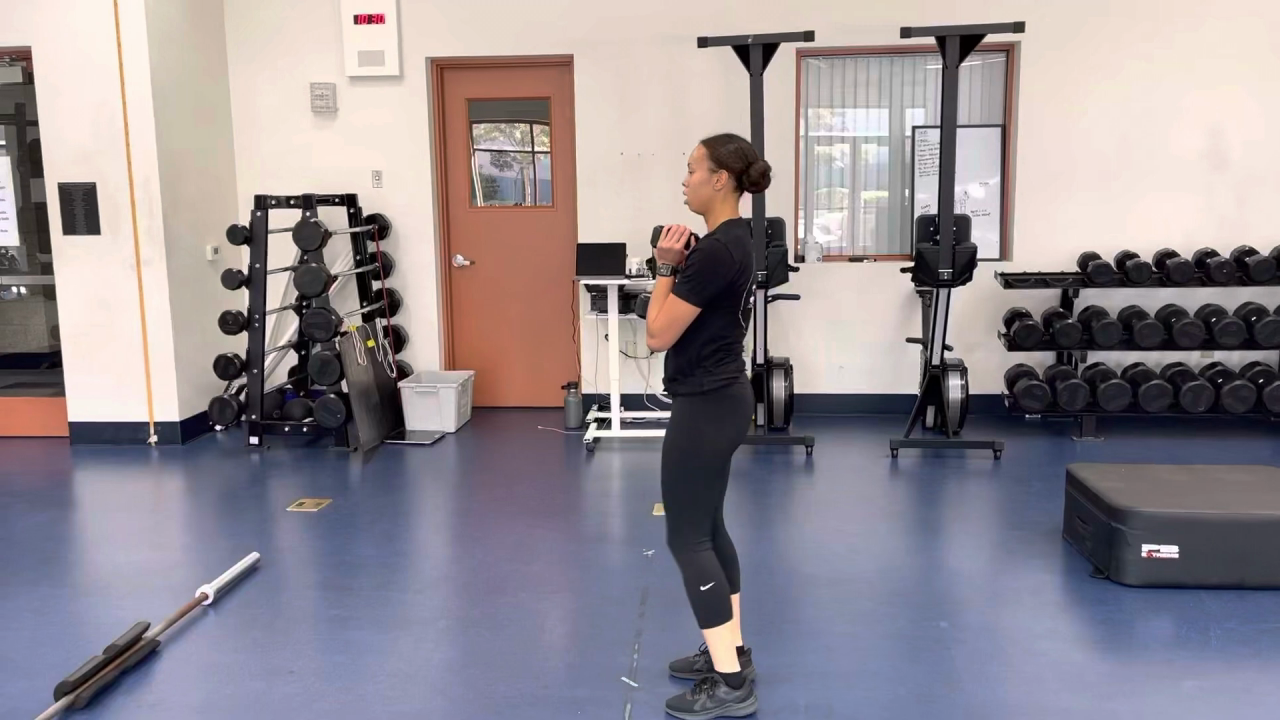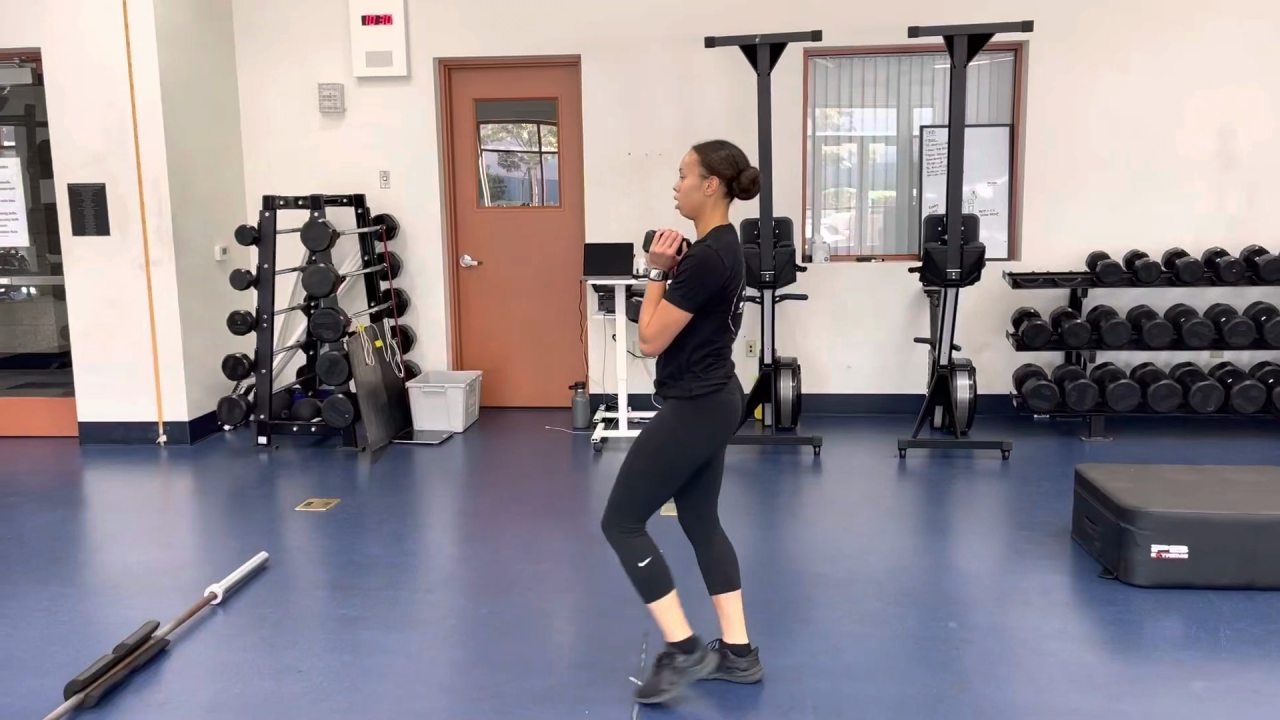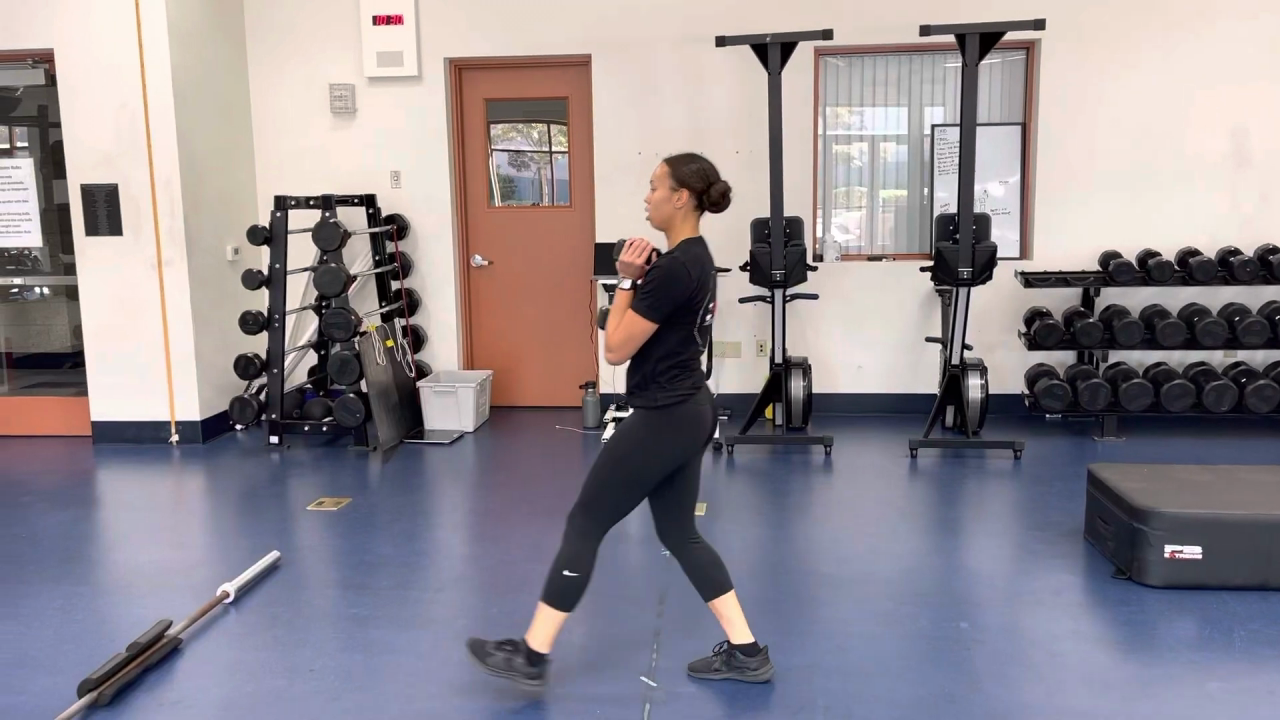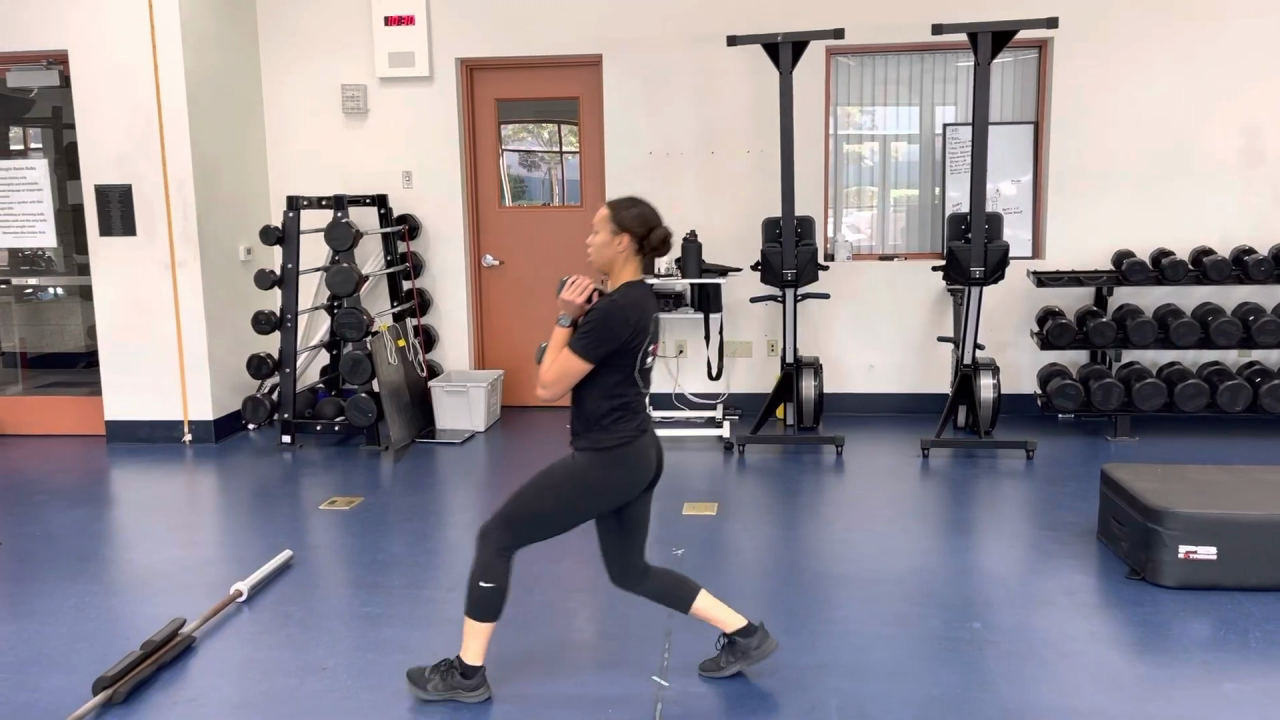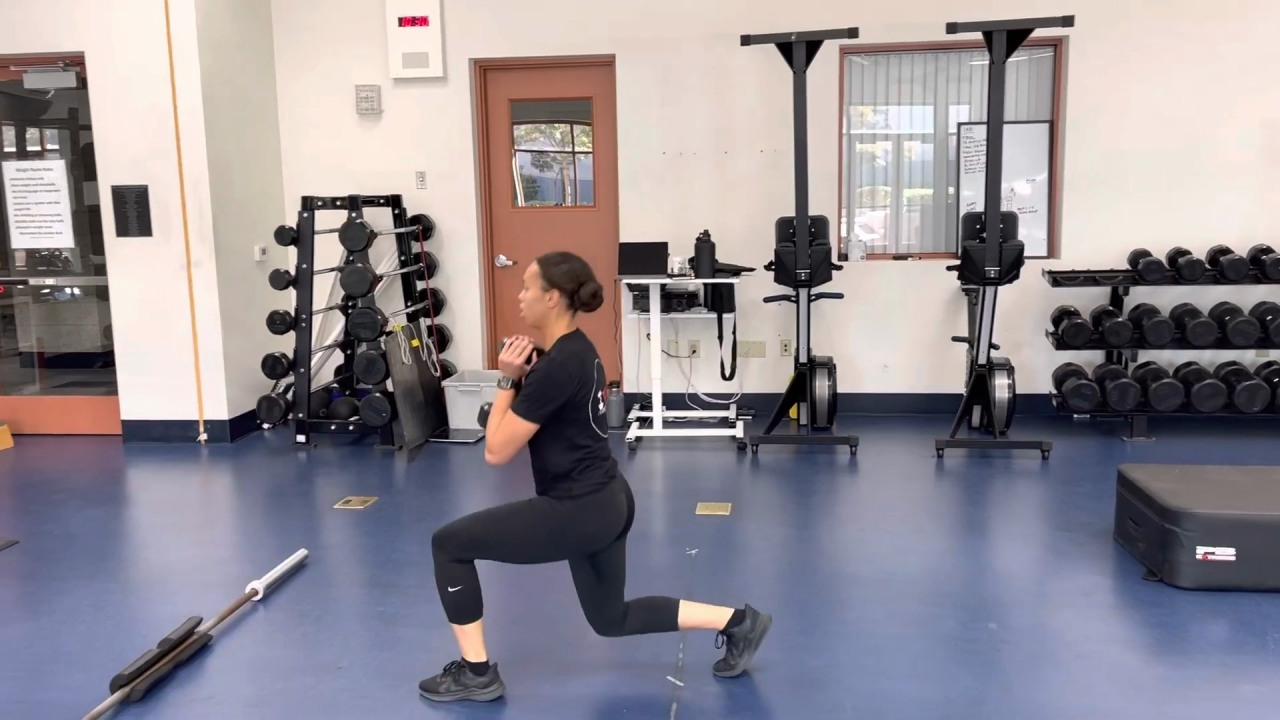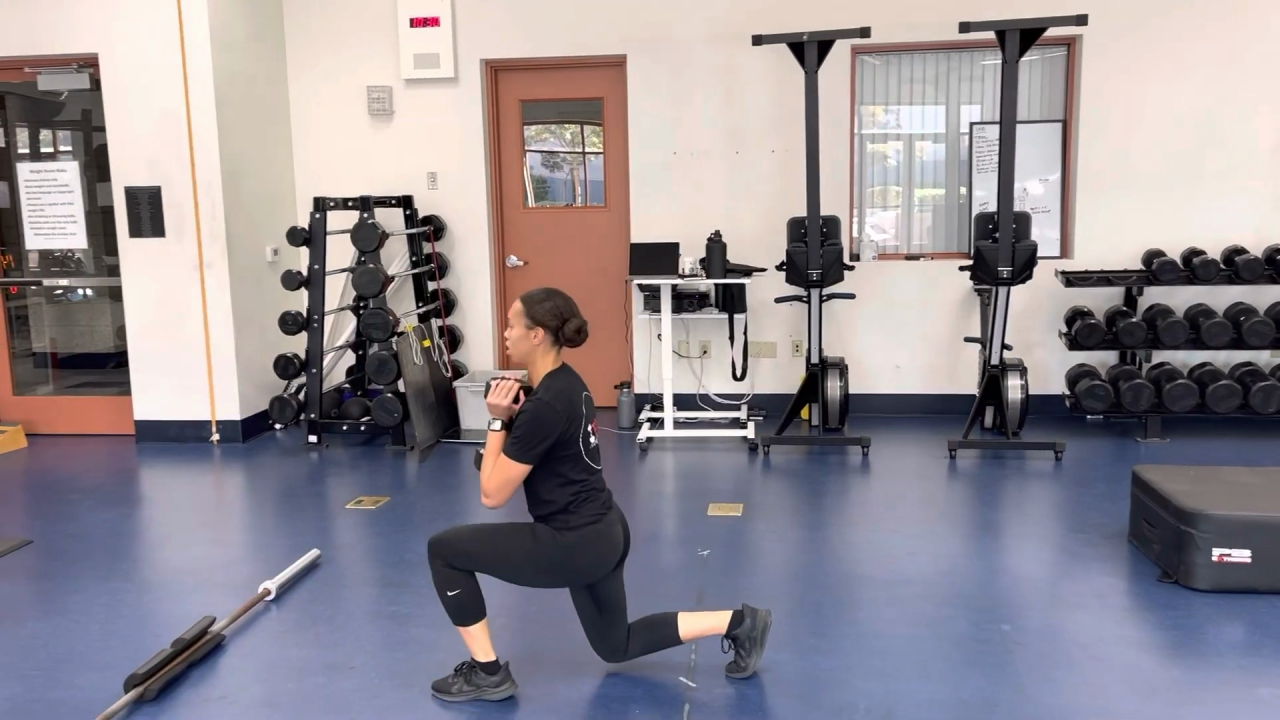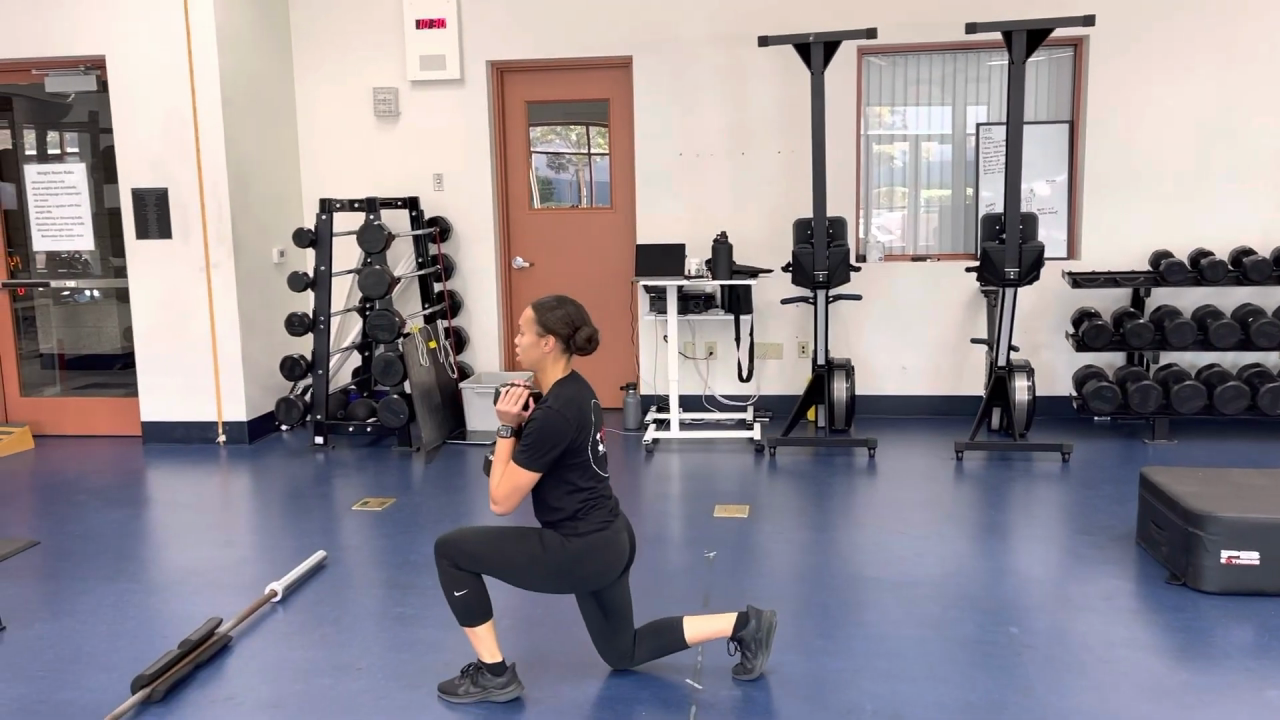
dt=0.3s
person 1, frame 1
left shoulder: (716, 249)
right shoulder: (732, 240)
left elbow: (659, 334)
left wrist: (665, 267)
right wrist: (678, 264)
left hip: (706, 406)
right hip: (722, 398)
left knee: (686, 539)
right knee: (705, 525)
right ankle: (730, 652)
person 1, frame 2
left shoulder: (708, 255)
right shoulder: (720, 246)
left elbow: (651, 339)
left wrist: (657, 272)
right wrist: (668, 270)
left hip: (694, 408)
right hip: (713, 401)
left knee: (622, 522)
right knee: (700, 522)
left ankle: (684, 649)
right ankle: (738, 651)
person 1, frame 3
left shoulder: (675, 268)
right shoulder: (694, 258)
left elbow: (616, 350)
left wrist: (626, 281)
right wrist: (639, 280)
left hip: (663, 419)
right hip: (690, 412)
left knee: (585, 525)
right knee: (679, 533)
left ankle: (528, 655)
right ankle: (746, 651)
person 1, frame 4
left shoulder: (616, 309)
right shoulder: (637, 298)
left elbow: (549, 387)
left wrist: (567, 320)
right wrist: (580, 318)
left hip: (606, 460)
right hip: (637, 453)
left knee: (497, 538)
right knee: (630, 570)
left ankle: (467, 672)
right ankle: (743, 633)
person 1, frame 5
left shoulder: (557, 367)
right shoulder: (575, 350)
left elbow: (498, 451)
left wrist: (508, 381)
right wrist: (524, 378)
left hip: (578, 511)
right hip: (606, 503)
left knee: (449, 543)
right knee: (610, 617)
left ankle: (475, 672)
right ankle: (738, 622)
person 1, frame 6
left shoulder: (545, 406)
right shoulder: (565, 383)
left elbow: (492, 494)
left wrist: (498, 422)
right wrist: (511, 419)
left hip: (575, 544)
right hip: (602, 534)
left knee: (444, 550)
right knee: (618, 645)
left ankle: (487, 672)
right ankle: (741, 623)
person 1, frame 7
left shoulder: (555, 413)
right shoulder: (573, 391)
left elbow: (502, 501)
left wrist: (507, 429)
right wrist: (521, 425)
left hip: (581, 549)
right hip: (607, 541)
left knee: (451, 550)
right knee: (622, 652)
left ankle: (493, 673)
right ankle: (746, 625)
